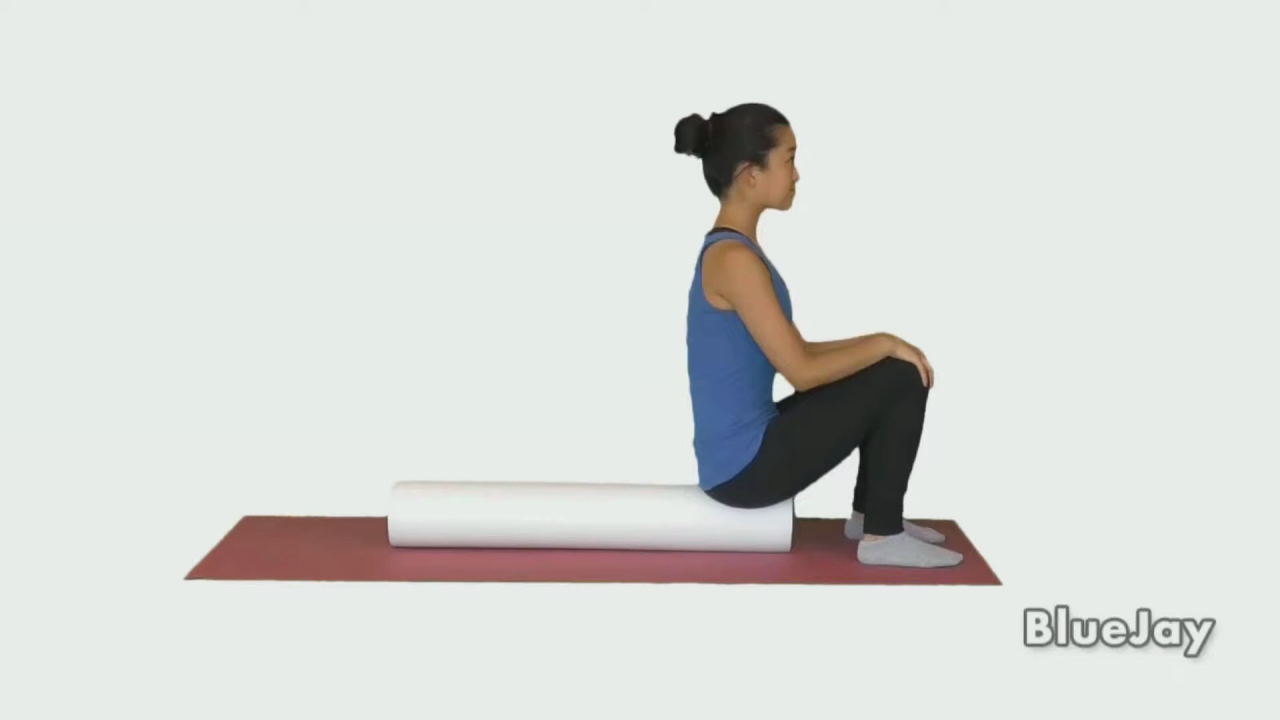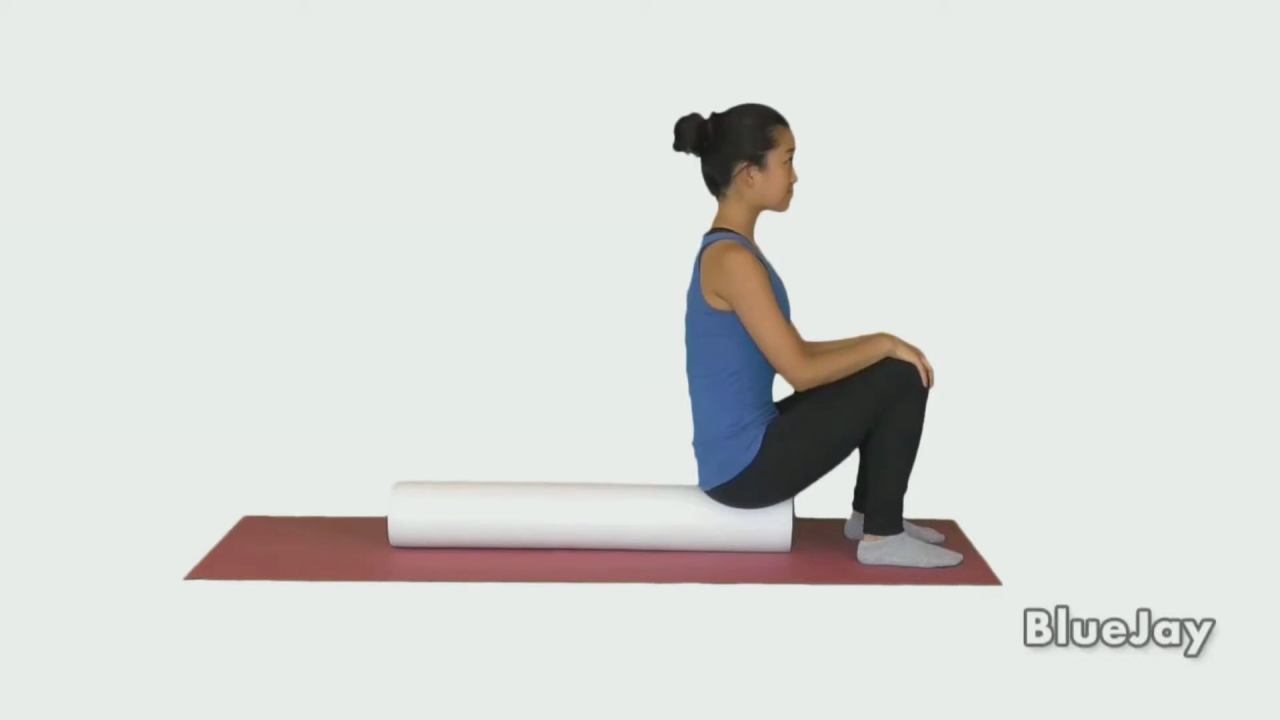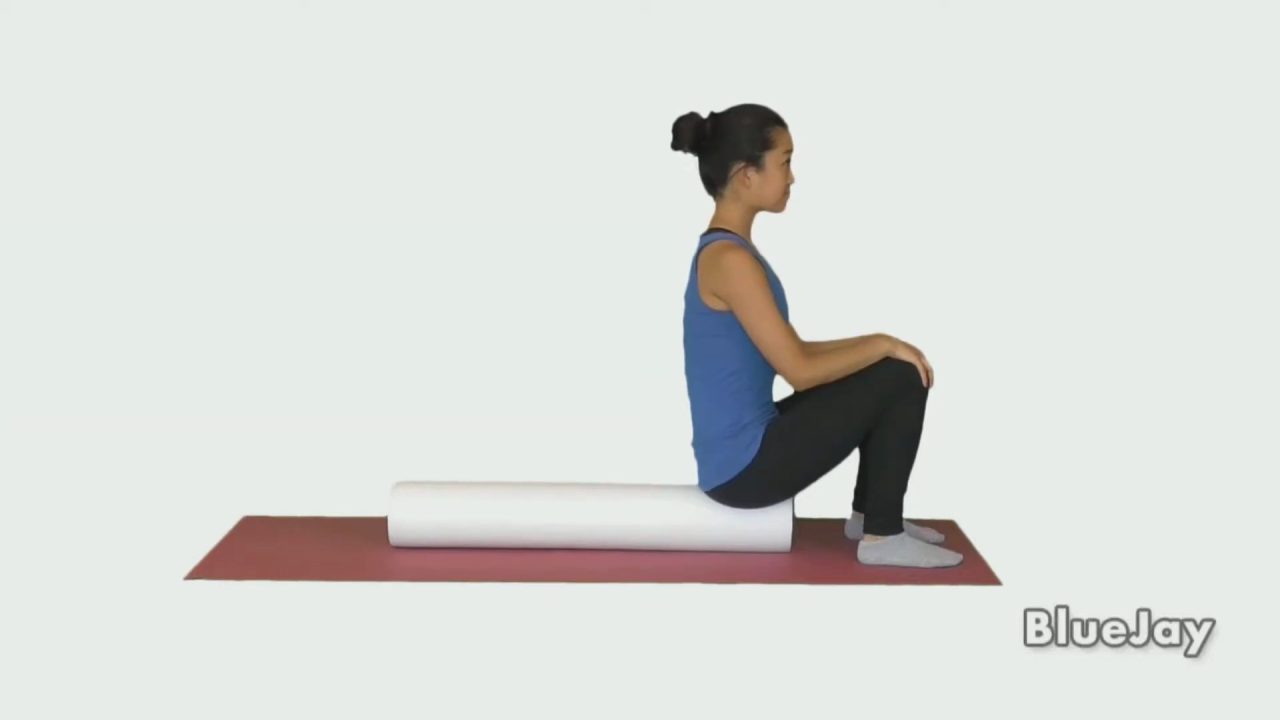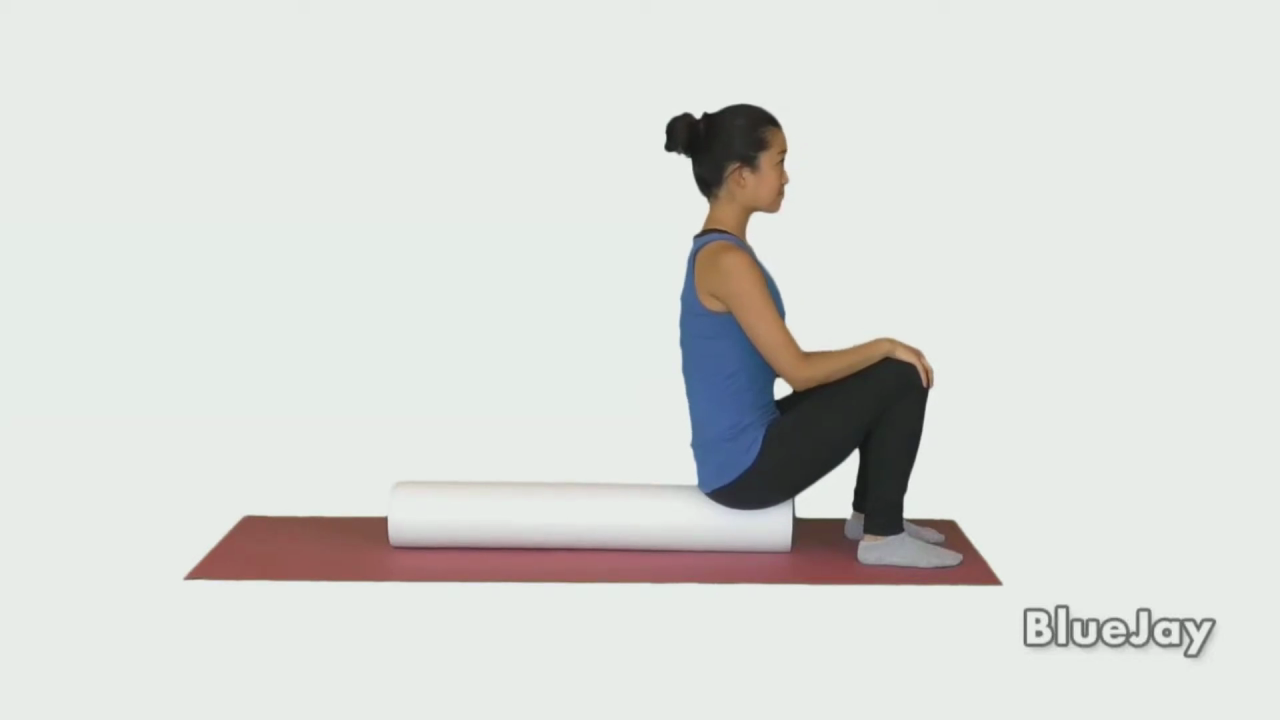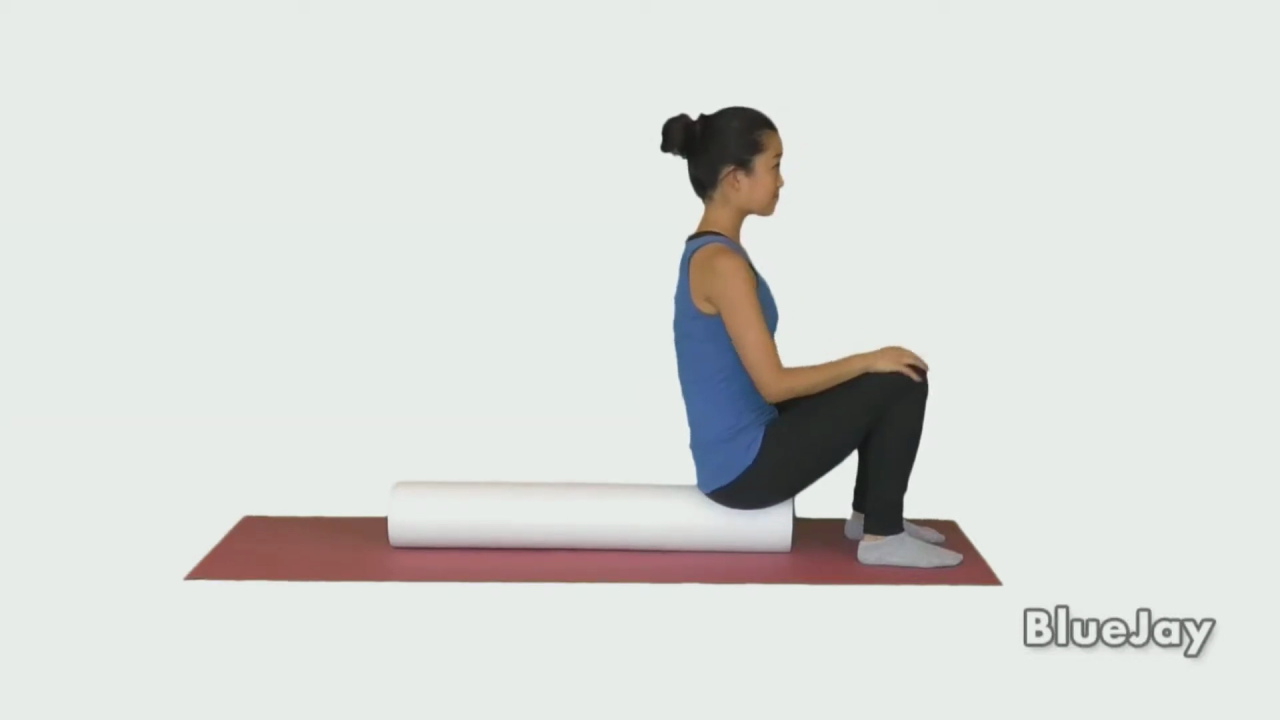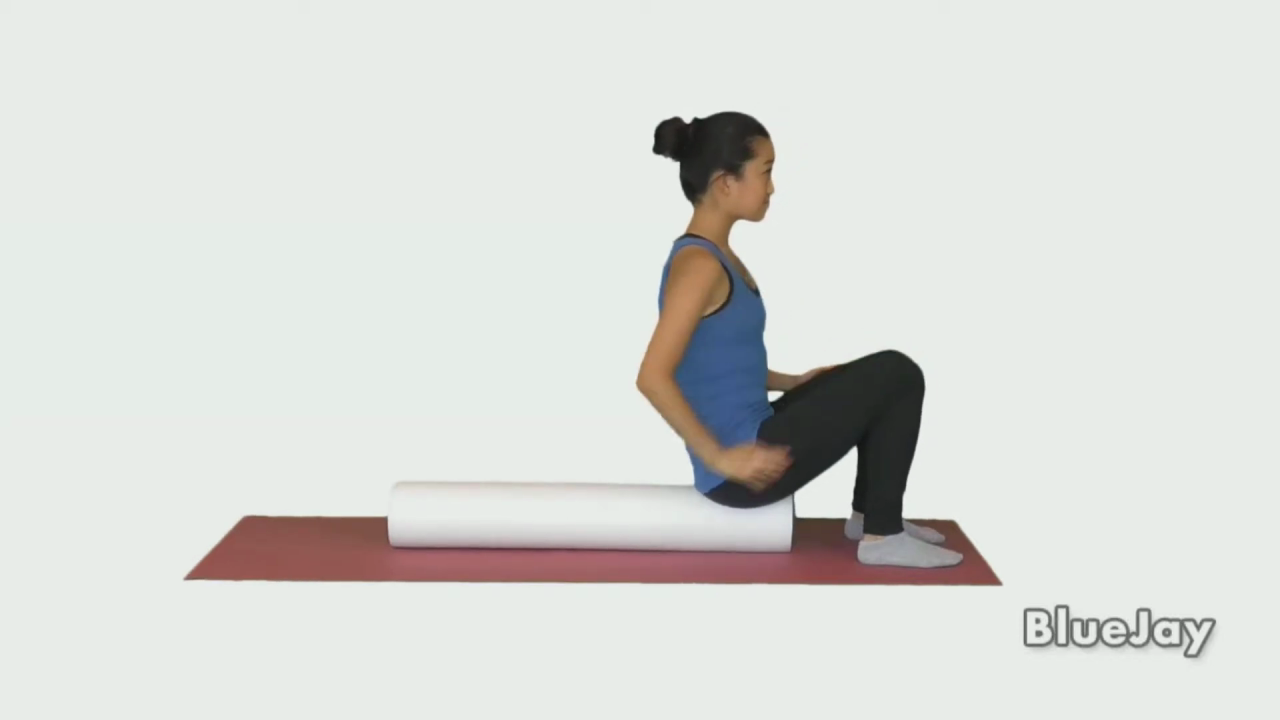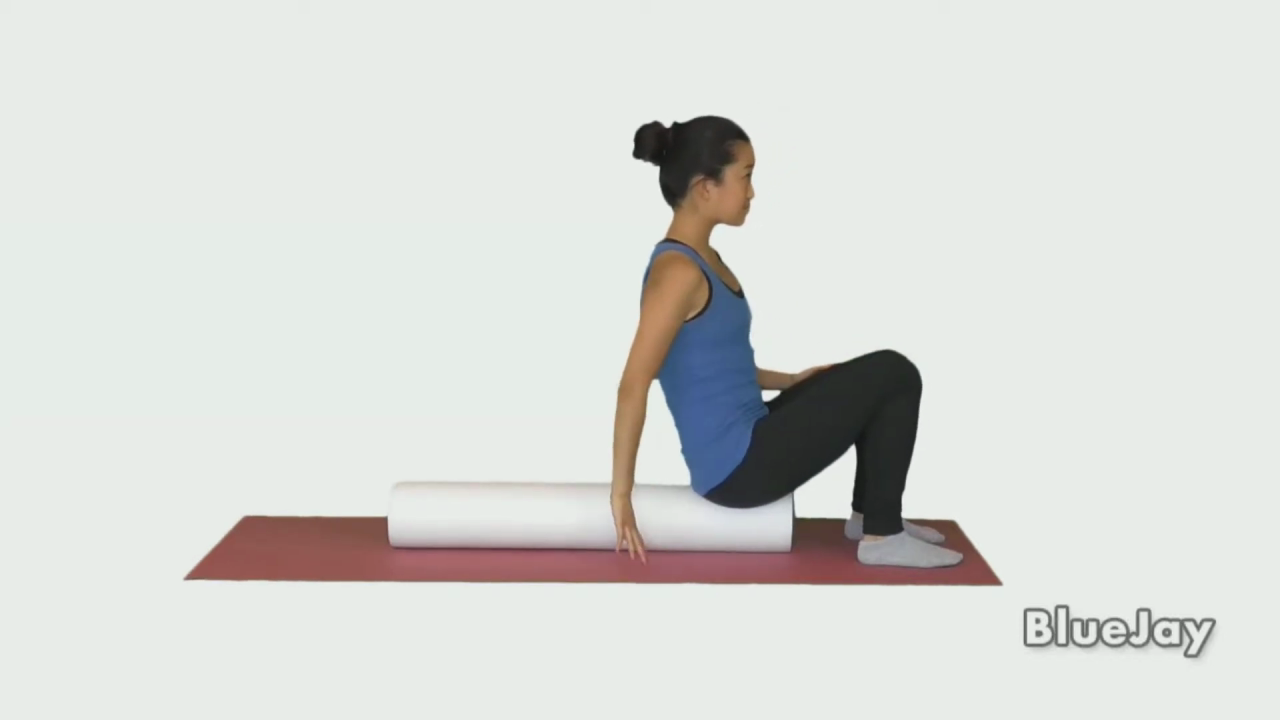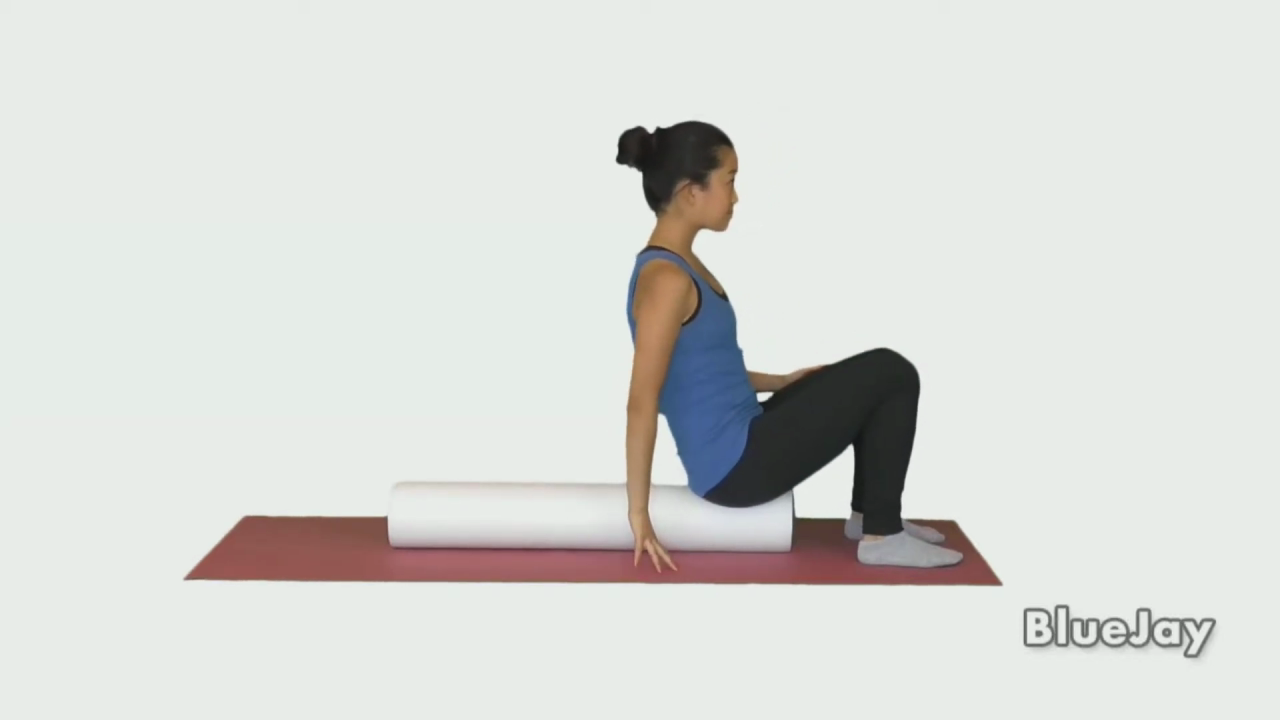
dt=0.5s
person 1, frame 1
left shoulder: (733, 248)
right shoulder: (734, 258)
left elbow: (795, 352)
right elbow: (802, 371)
left wrist: (878, 345)
right wrist: (884, 343)
left hip: (744, 450)
right hip: (745, 464)
left knee: (891, 373)
right knee: (904, 378)
left ankle: (871, 514)
right ankle: (881, 537)
person 1, frame 2
left shoulder: (731, 249)
right shoulder: (733, 259)
left elbow: (796, 351)
right elbow: (800, 371)
left wrist: (878, 344)
right wrist: (884, 343)
left hip: (745, 449)
right hip: (745, 466)
left knee: (888, 373)
right knee: (903, 378)
left ankle: (869, 513)
right ankle: (882, 537)
person 1, frame 3
left shoulder: (727, 248)
right shoulder: (729, 259)
left elbow: (792, 351)
right elbow: (799, 371)
left wrist: (875, 344)
right wrist: (882, 345)
left hip: (745, 448)
right hip: (745, 465)
left knee: (890, 371)
right knee: (903, 379)
left ankle: (869, 513)
right ankle: (882, 537)
person 1, frame 4
left shoulder: (719, 249)
right shoulder: (727, 260)
left elbow: (775, 361)
right elbow: (797, 371)
left wrist: (873, 352)
right wrist: (882, 347)
left hip: (743, 449)
right hip: (745, 467)
left knee: (887, 375)
right knee: (903, 379)
left ankle: (869, 513)
right ankle: (882, 537)
person 1, frame 5
left shoulder: (711, 251)
right shoulder: (721, 263)
right elbow: (774, 383)
right wrist: (869, 360)
left hip: (743, 450)
right hip: (746, 467)
left knee: (887, 376)
right knee: (902, 381)
left ankle: (870, 513)
right ankle: (882, 536)
person 1, frame 6
left shoulder: (715, 255)
right shoulder: (699, 265)
right elbow: (653, 377)
left wrist: (794, 382)
right wrist: (716, 459)
left hip: (747, 444)
right hip: (742, 466)
left knee: (886, 377)
right knee: (897, 376)
left ankle: (870, 514)
right ankle: (882, 537)
person 1, frame 7
left shoulder: (702, 258)
right shoulder: (678, 271)
right elbow: (632, 387)
left wrist: (789, 380)
right wrist: (621, 497)
left hip: (745, 443)
right hip: (738, 466)
left knee: (881, 376)
right knee: (894, 375)
left ankle: (869, 514)
right ankle: (882, 537)
person 1, frame 8
left shoulder: (678, 263)
right shoulder: (666, 279)
right elbow: (642, 402)
left wrist: (778, 382)
right wrist: (638, 513)
left hip: (740, 441)
right hip: (736, 465)
left knee: (879, 373)
right knee: (893, 376)
left ankle: (868, 514)
right ankle: (882, 536)
